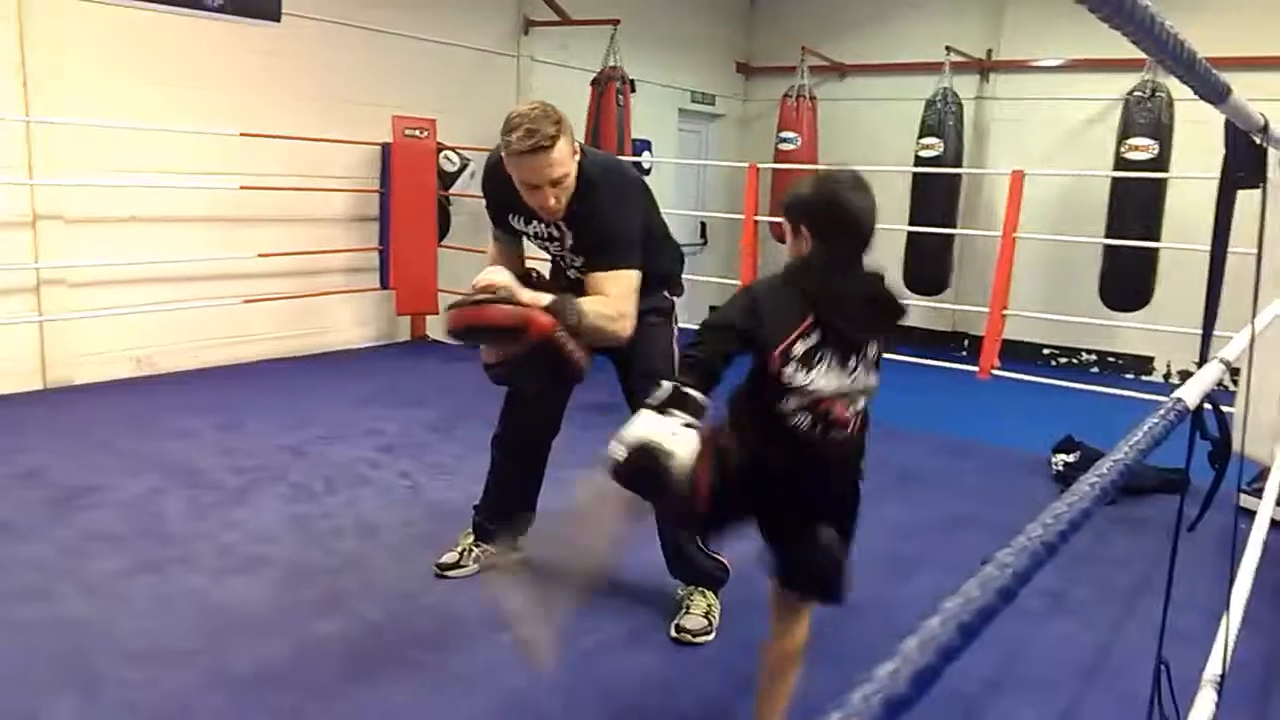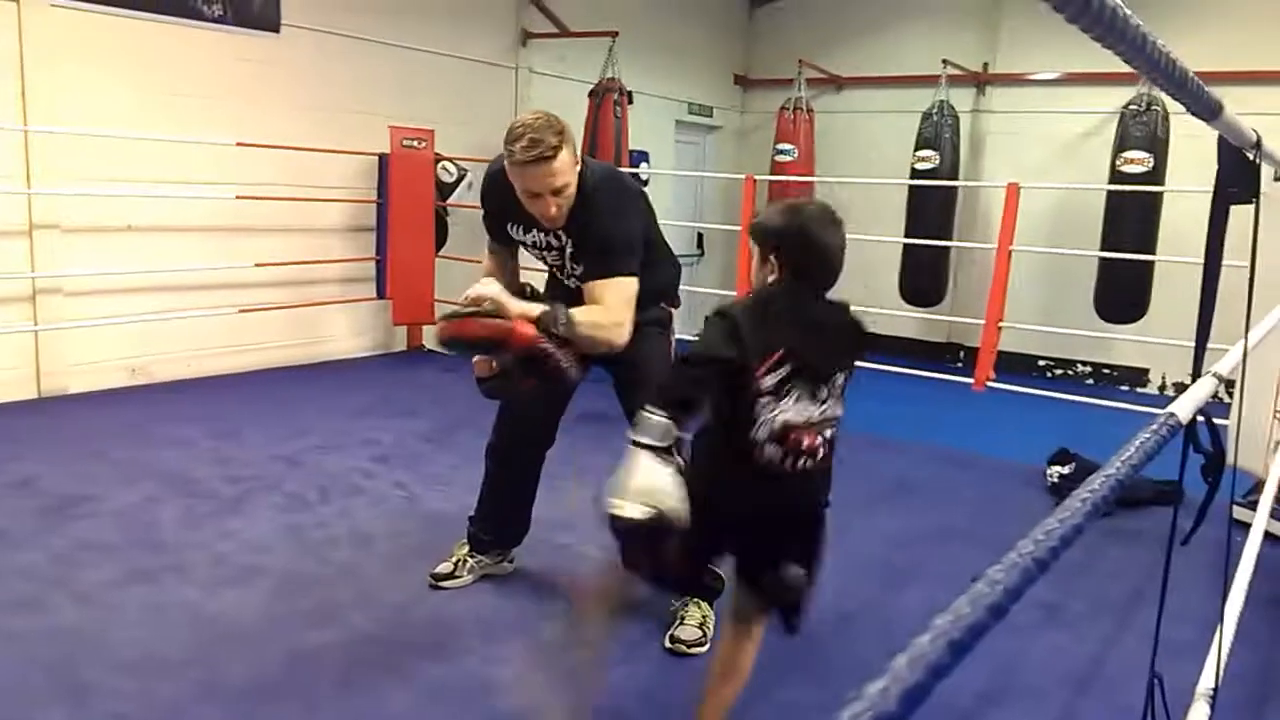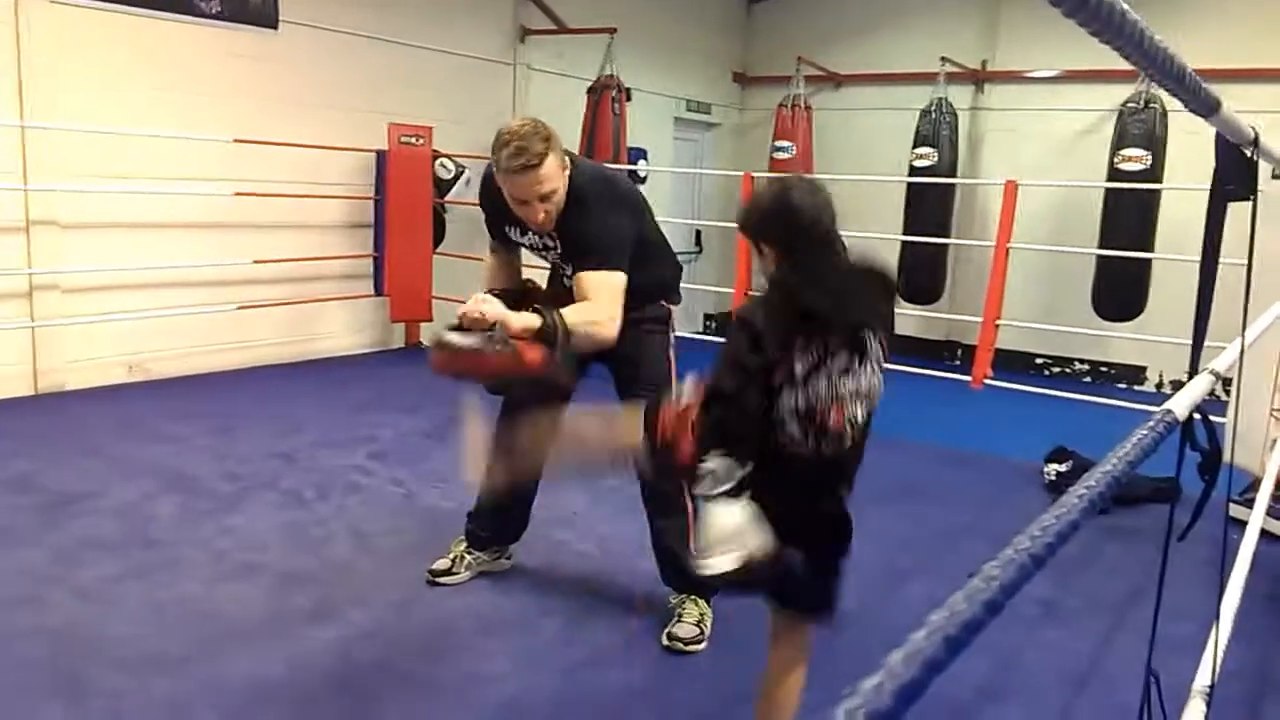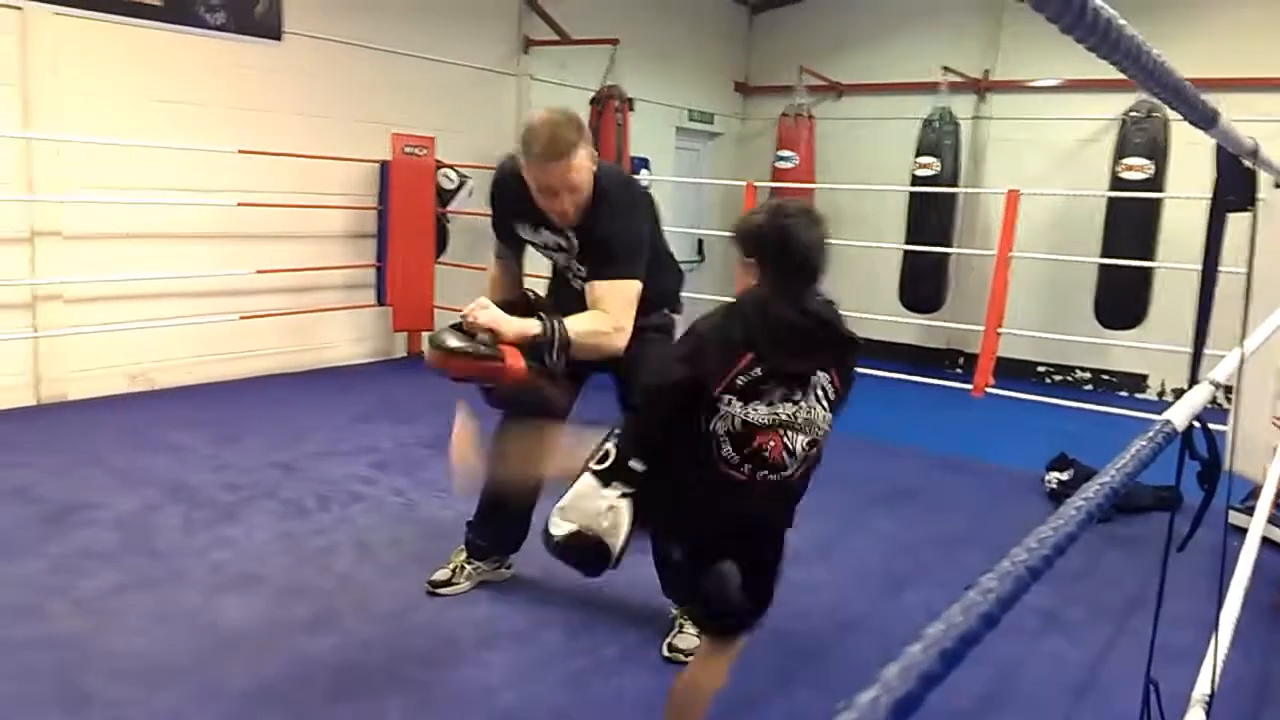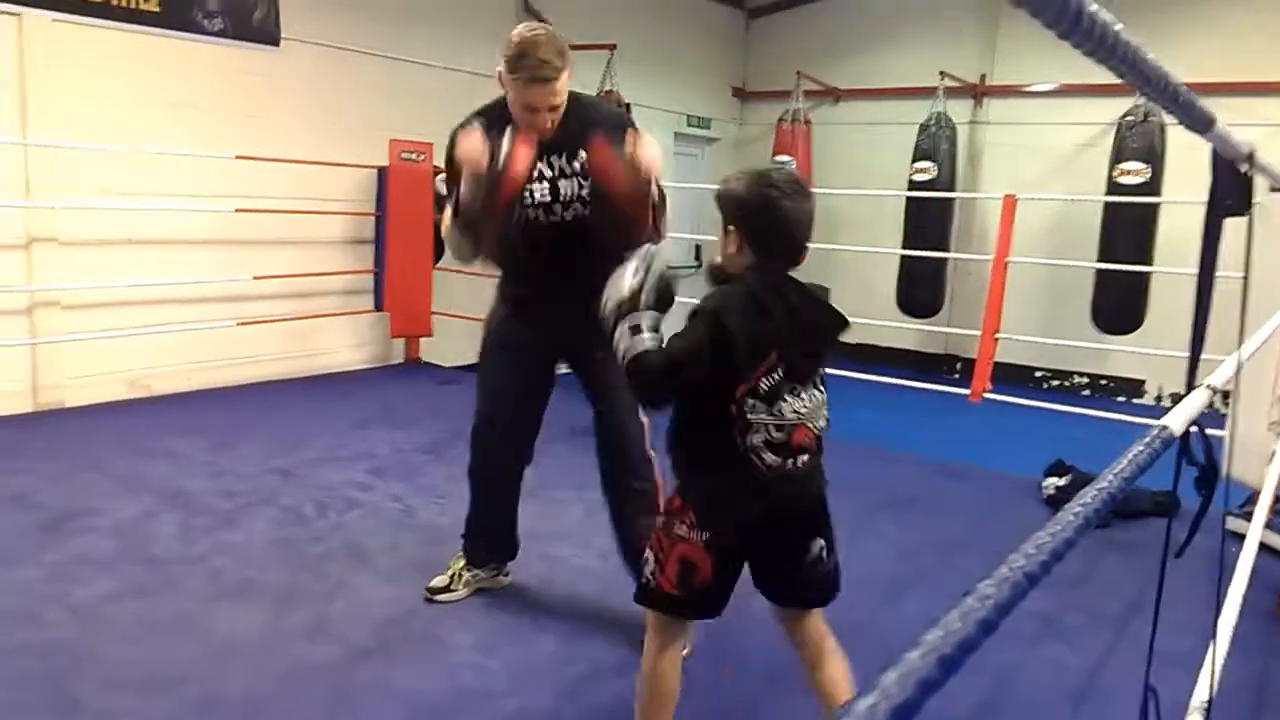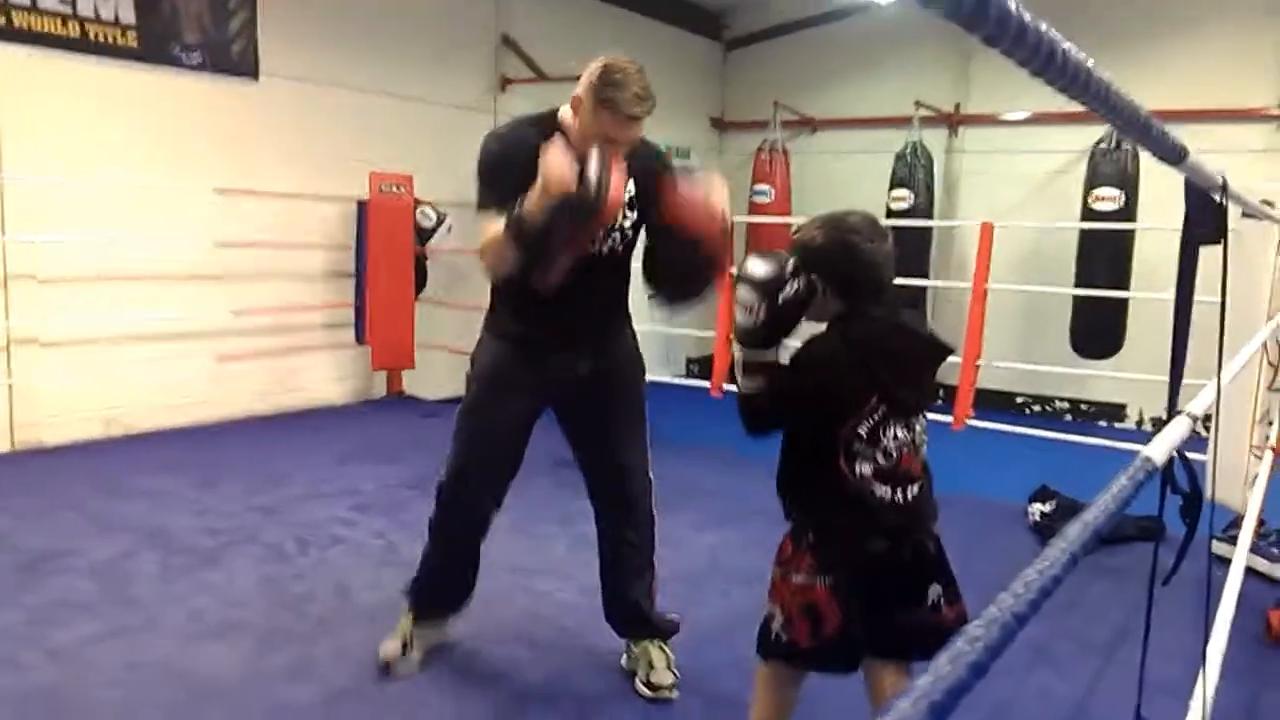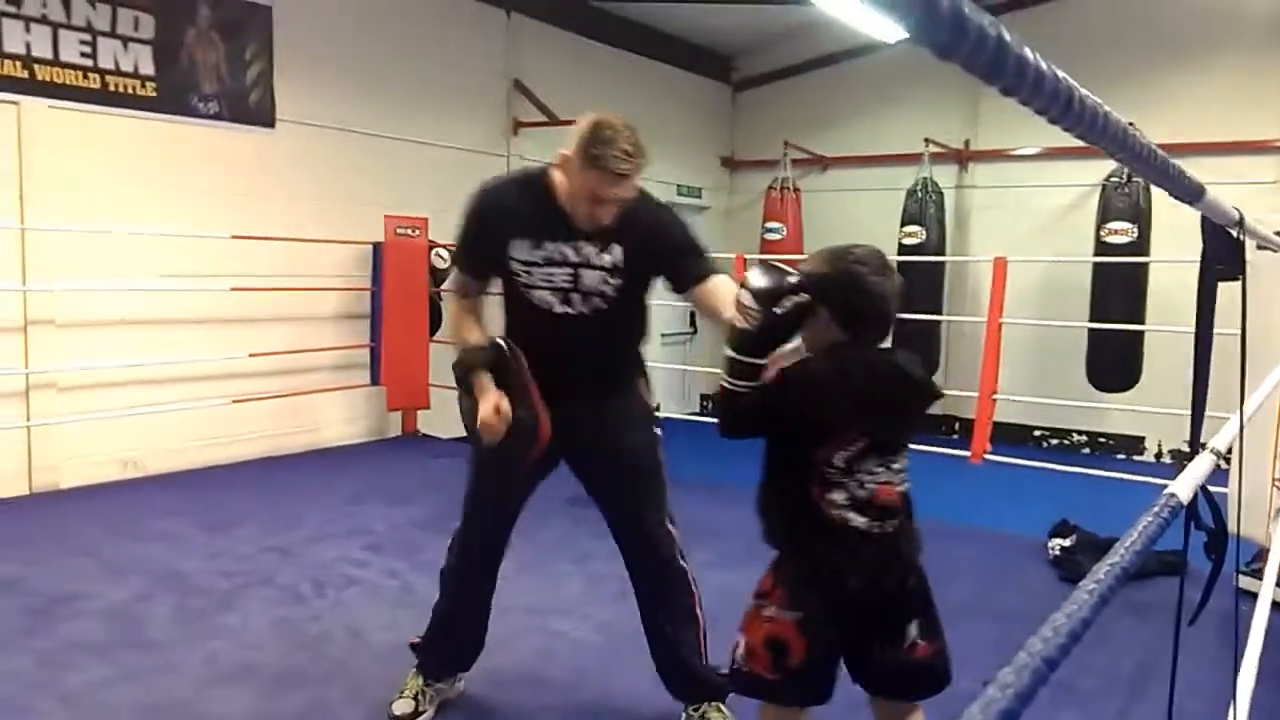
dt=0.5s
person 1, frame 1
left shoulder: (614, 189)
right shoulder: (497, 174)
left elbow: (617, 322)
left wrist: (528, 297)
left hip: (639, 299)
right hip: (565, 289)
right knee: (524, 414)
left ankle: (697, 581)
right ankle: (493, 535)
person 1, frame 2
left shoulder: (613, 199)
right shoulder: (496, 185)
left elbow: (613, 328)
right elbow: (500, 254)
left wrist: (520, 310)
left hip: (638, 312)
right hip: (565, 299)
right knee: (516, 425)
left ankle: (694, 592)
right ankle: (490, 546)
person 1, frame 3
left shoulder: (602, 199)
right shoulder: (494, 190)
left elbow: (603, 326)
left wrist: (515, 320)
right wrist: (499, 323)
left hip: (639, 305)
right hip: (566, 297)
right knee: (519, 421)
left ankle: (690, 590)
right ankle: (487, 543)
person 1, frame 4
left shoulder: (623, 202)
right shoulder: (507, 184)
left elbow: (612, 332)
right elbow: (507, 257)
left wrist: (521, 328)
right wrist: (497, 326)
left hip: (638, 317)
right hip: (566, 302)
right ankle: (487, 552)
person 1, frame 5
left shoulder: (605, 123)
right shoulder: (475, 137)
right elbow: (464, 248)
left wrist: (646, 183)
right wrist: (468, 195)
left hip: (602, 305)
right hip: (524, 308)
left knee: (624, 443)
right knee: (495, 437)
right ankle: (486, 557)
person 1, frame 6
left shoulder: (647, 163)
right shoulder: (513, 146)
left elbow: (676, 271)
right elbow: (495, 259)
right wrist: (541, 199)
left hip: (604, 350)
right hip: (516, 345)
left knee: (626, 492)
right knee: (468, 485)
left ankle: (643, 634)
right ankle: (429, 611)
person 1, frame 7
left shoulder: (650, 221)
right shoulder: (501, 205)
left elbow: (714, 292)
right elbow: (464, 299)
right wrist: (482, 382)
left hip: (611, 402)
right hip: (527, 397)
left knee: (652, 547)
right knee: (477, 539)
right ankle: (437, 670)
person 2, frame 1
left shoulder: (773, 293)
right shoulder: (881, 307)
left elbow: (709, 353)
left wrist: (667, 416)
left hip: (745, 461)
right hip: (827, 486)
left knee: (643, 462)
right knee: (794, 605)
person 2, frame 2
left shoulder: (743, 321)
right shoulder: (845, 336)
left elbow: (681, 390)
left wrist: (647, 459)
left hip: (716, 496)
right hip: (790, 518)
right knee: (748, 620)
person 2, frame 3
left shoulder: (764, 319)
right shoulder: (873, 300)
left elbow: (724, 398)
left wrist: (722, 498)
left hip: (746, 475)
right hip: (815, 502)
left knee: (629, 424)
right knee: (794, 634)
left ankle: (513, 457)
person 2, frame 4
left shoulder: (722, 329)
right shoulder: (835, 348)
left elbow: (655, 405)
left wrist: (608, 478)
left hip: (680, 493)
right hip: (755, 527)
left knee: (593, 458)
right knee: (724, 641)
left ankle: (484, 457)
person 2, frame 5
left shoulder: (722, 316)
right shoulder: (811, 312)
left elbow: (653, 381)
left wrist: (633, 313)
left hip: (716, 502)
right hip: (795, 500)
left knee: (664, 632)
right knee: (808, 626)
person 2, frame 6
left shoulder: (825, 359)
right shoulder: (910, 343)
left elbow: (758, 415)
left wrist: (757, 338)
left hip: (830, 546)
right hip: (906, 539)
left knee: (777, 675)
right knee: (887, 666)
person 2, frame 7
left shoulder: (808, 382)
right shoulder: (899, 376)
left elbow: (733, 417)
left wrist: (751, 340)
right wrist: (788, 362)
left hip: (810, 577)
right hip: (890, 571)
